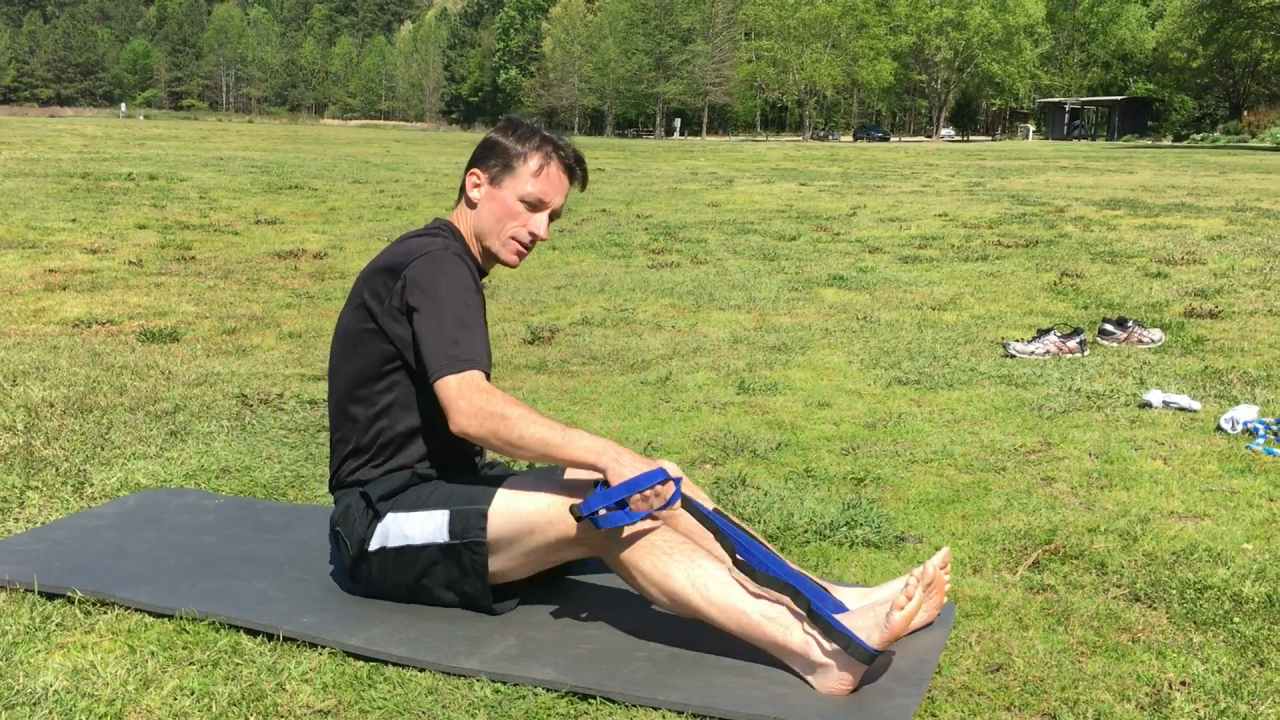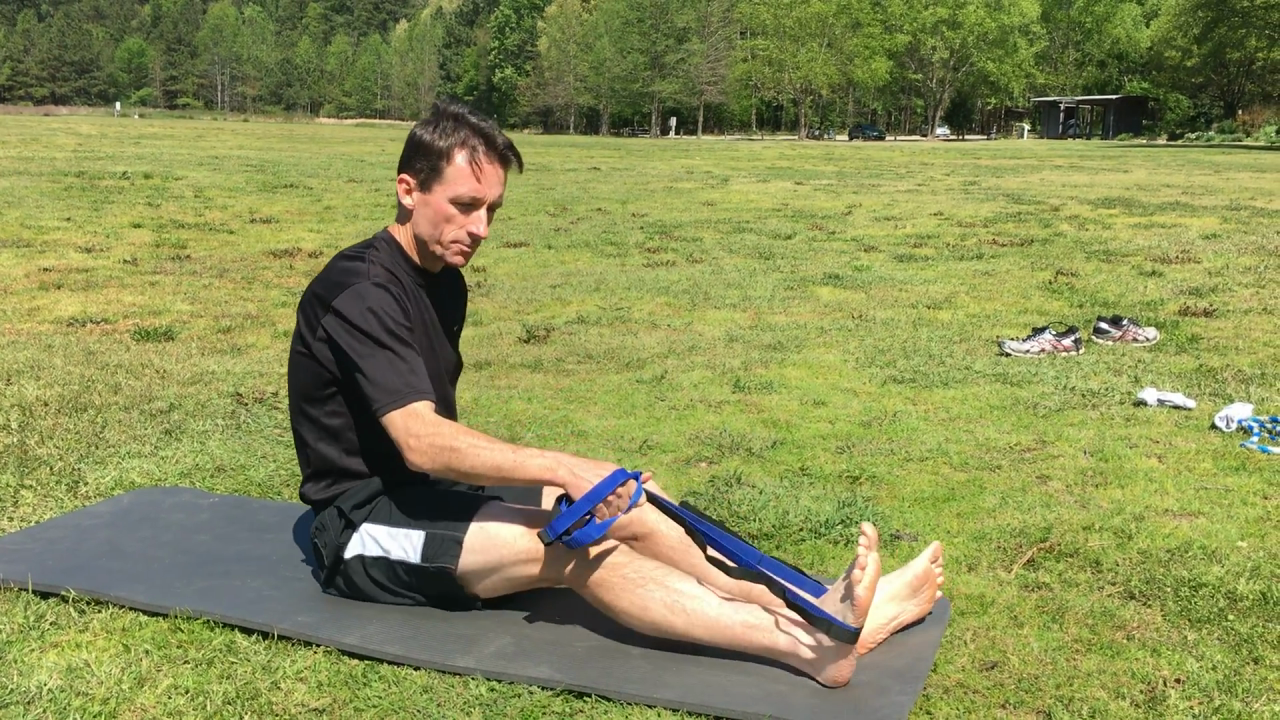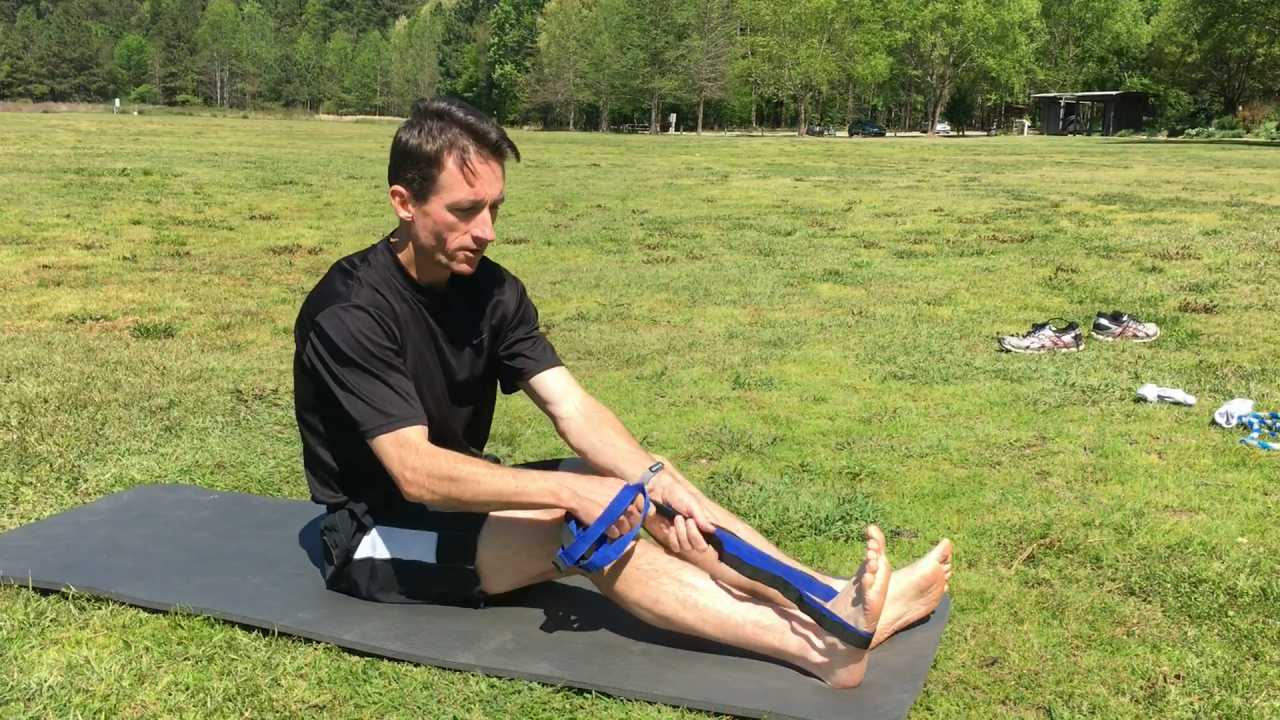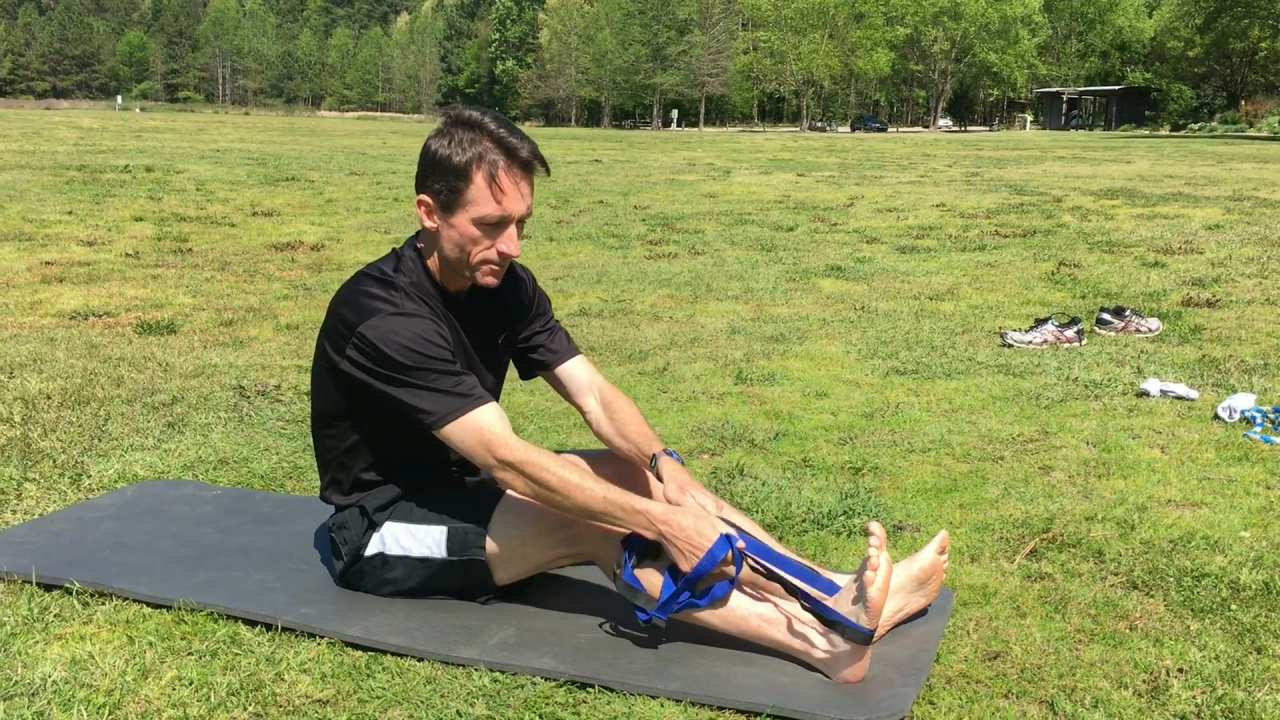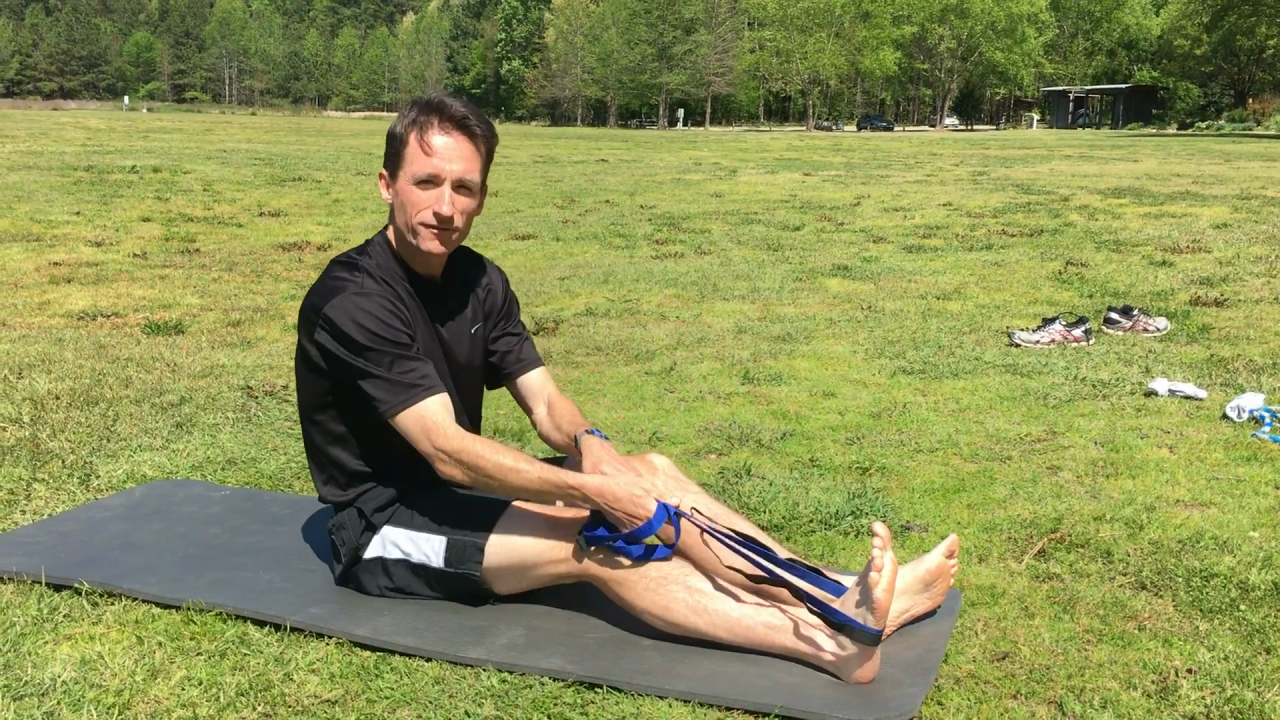
dt=0.5s
person 1, frame 1
left shoulder: (446, 269)
right shoulder: (436, 263)
right elbow: (468, 411)
right wrist: (605, 455)
left hip: (441, 488)
right hip: (388, 520)
left knee: (654, 485)
left ankle: (832, 609)
right ankle: (815, 648)
person 1, frame 2
left shoulder: (443, 284)
right shoulder: (360, 292)
right elbow: (421, 443)
left wrist: (542, 468)
right wrist: (557, 468)
left hip: (429, 495)
right hip: (363, 526)
left knee: (627, 507)
right knee: (573, 548)
left ankle: (818, 615)
right ankle: (803, 645)
person 1, frame 3
left shoulder: (492, 291)
right shoulder: (350, 311)
left elbow: (570, 405)
right elbow: (417, 473)
left wrist: (655, 481)
right wrist: (569, 489)
left hip: (452, 499)
right hip: (372, 534)
left knee: (640, 498)
right knee: (583, 532)
left ankle: (832, 605)
right ankle: (815, 647)
person 1, frame 4
left shoulder: (505, 286)
right shoulder: (383, 316)
left elbow: (594, 394)
right elbow: (508, 461)
left wrist: (666, 469)
right wrist: (663, 522)
left hip: (459, 487)
right hip: (381, 528)
left knee: (636, 472)
right knee: (592, 522)
left ankle: (831, 598)
right ankle: (815, 637)
person 1, frame 5
left shoulder: (479, 281)
right shoulder: (352, 301)
left elbow: (544, 401)
right elbow: (449, 451)
left wrist: (588, 444)
right wrist: (594, 490)
left hip: (452, 489)
right hip: (382, 525)
left knee: (651, 473)
right knee: (591, 540)
left ankle: (839, 600)
right ankle: (826, 643)
